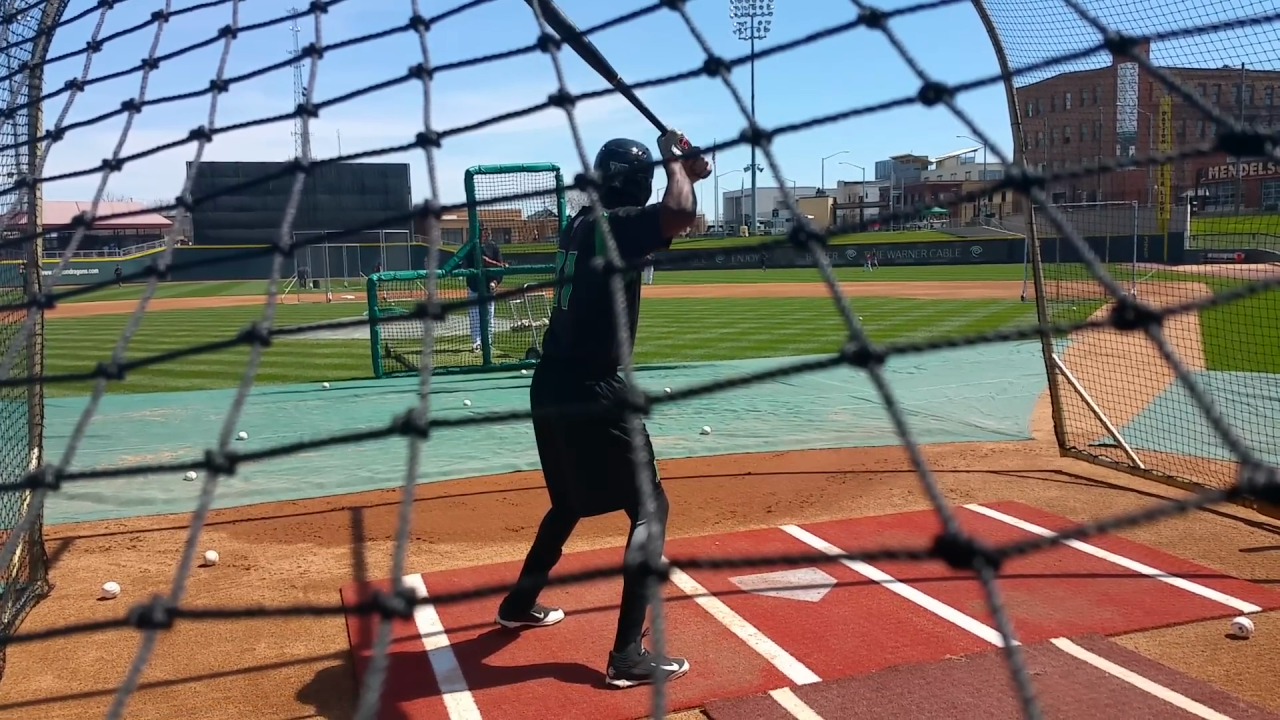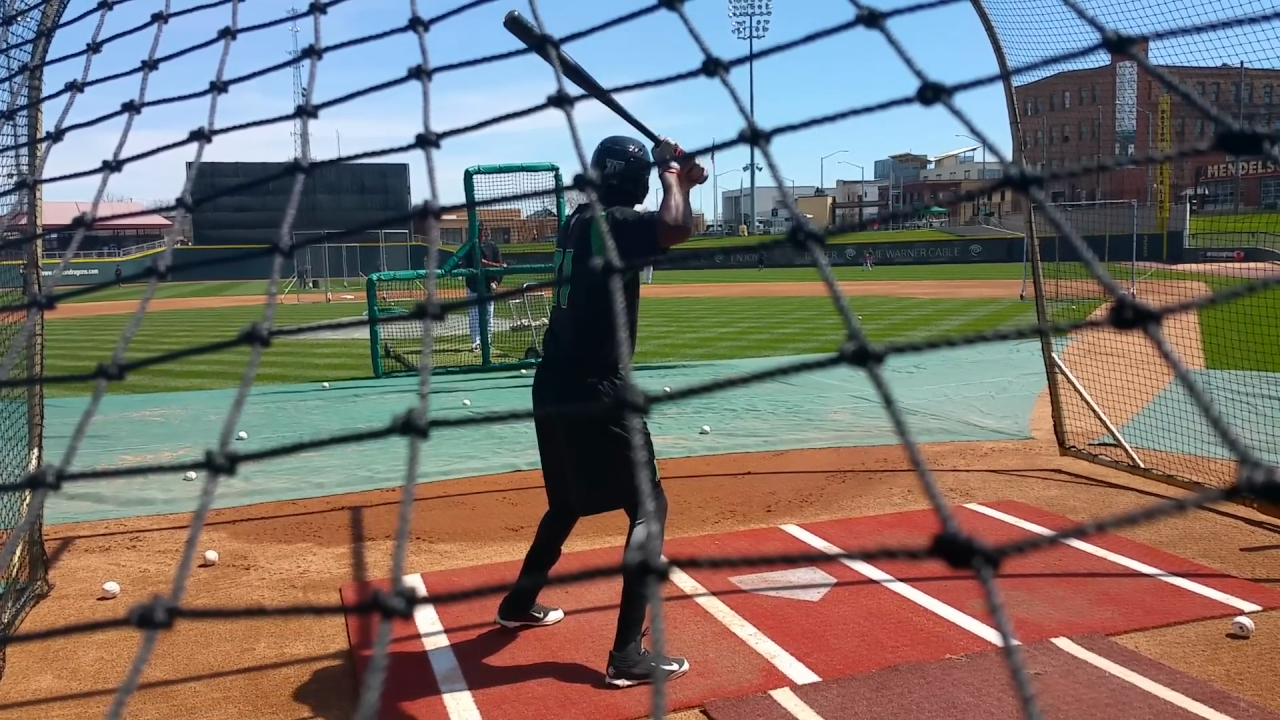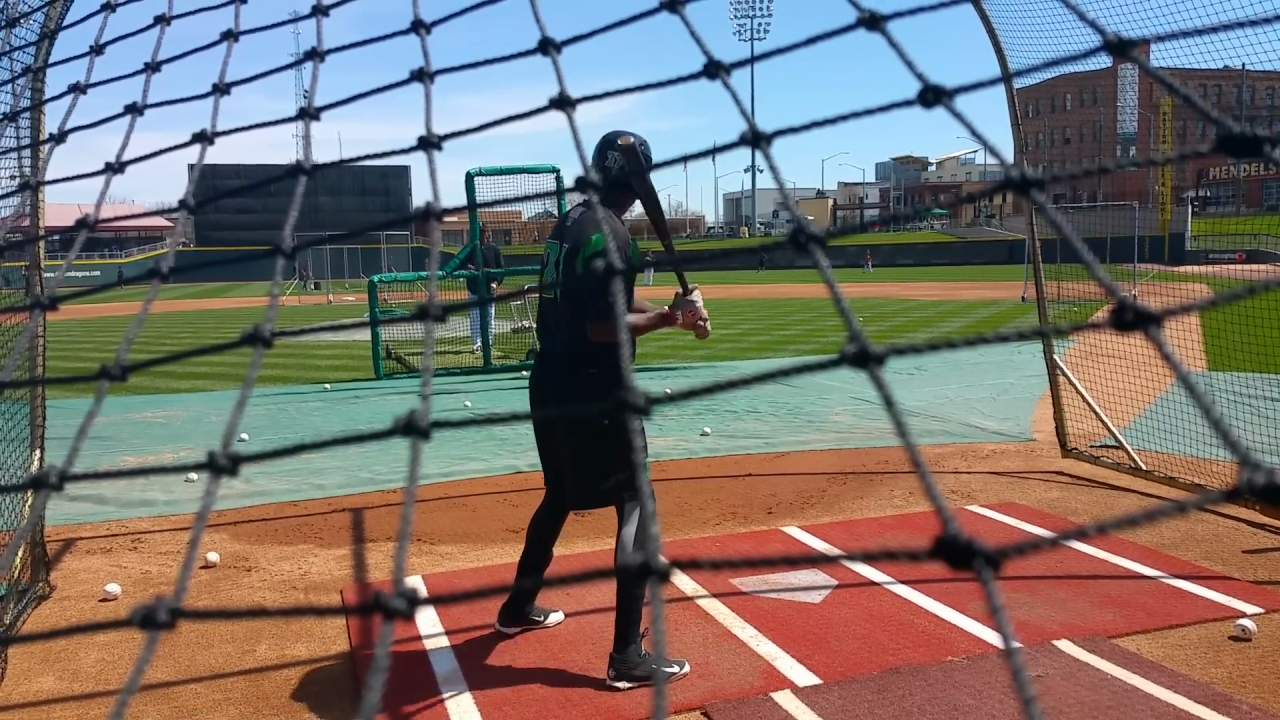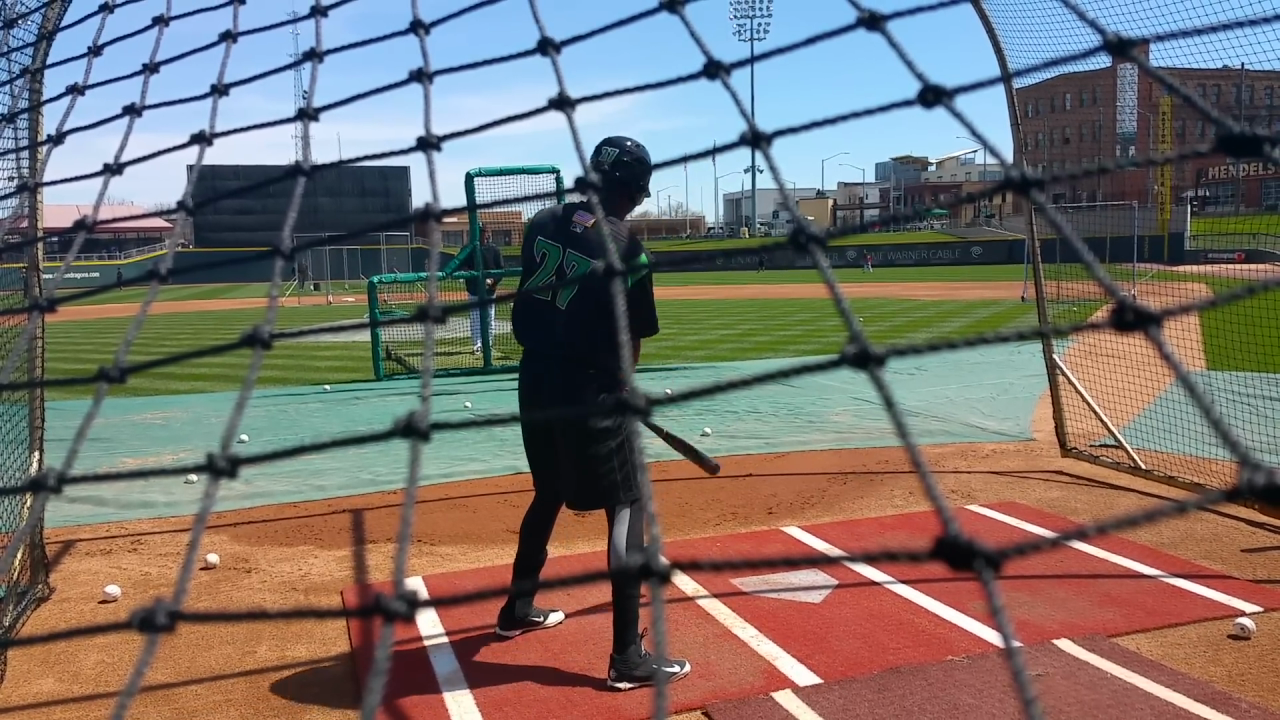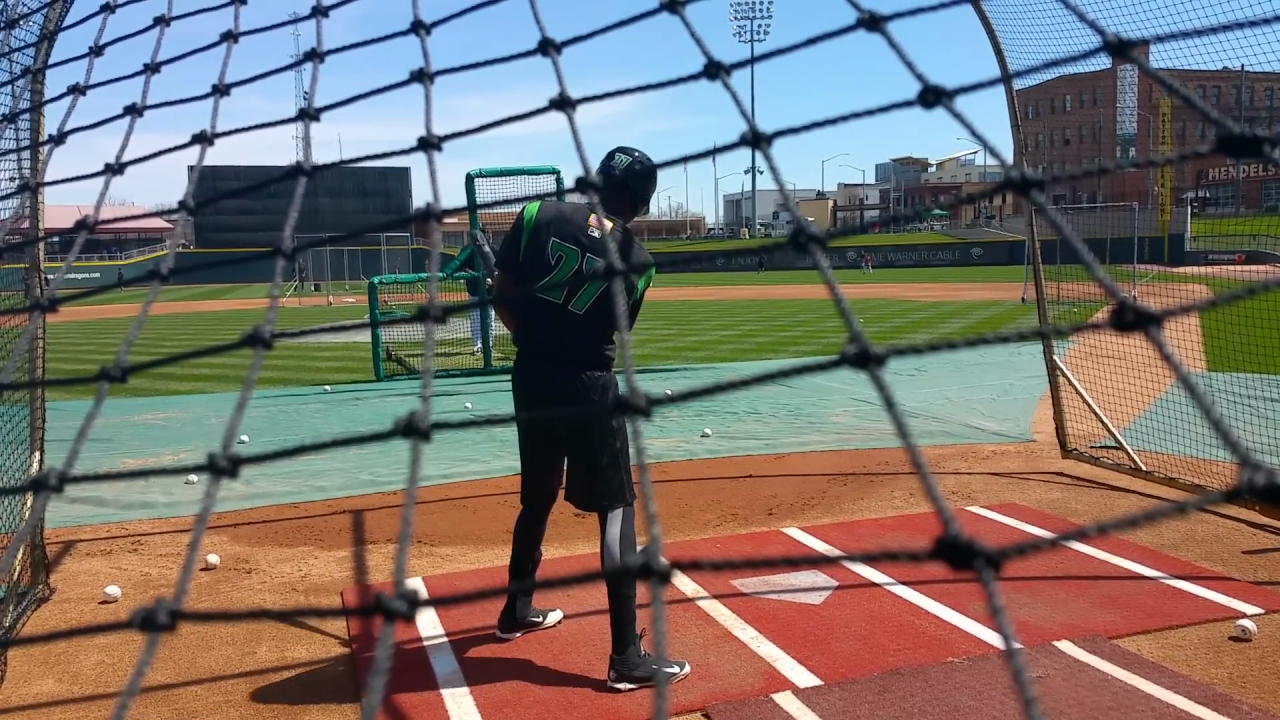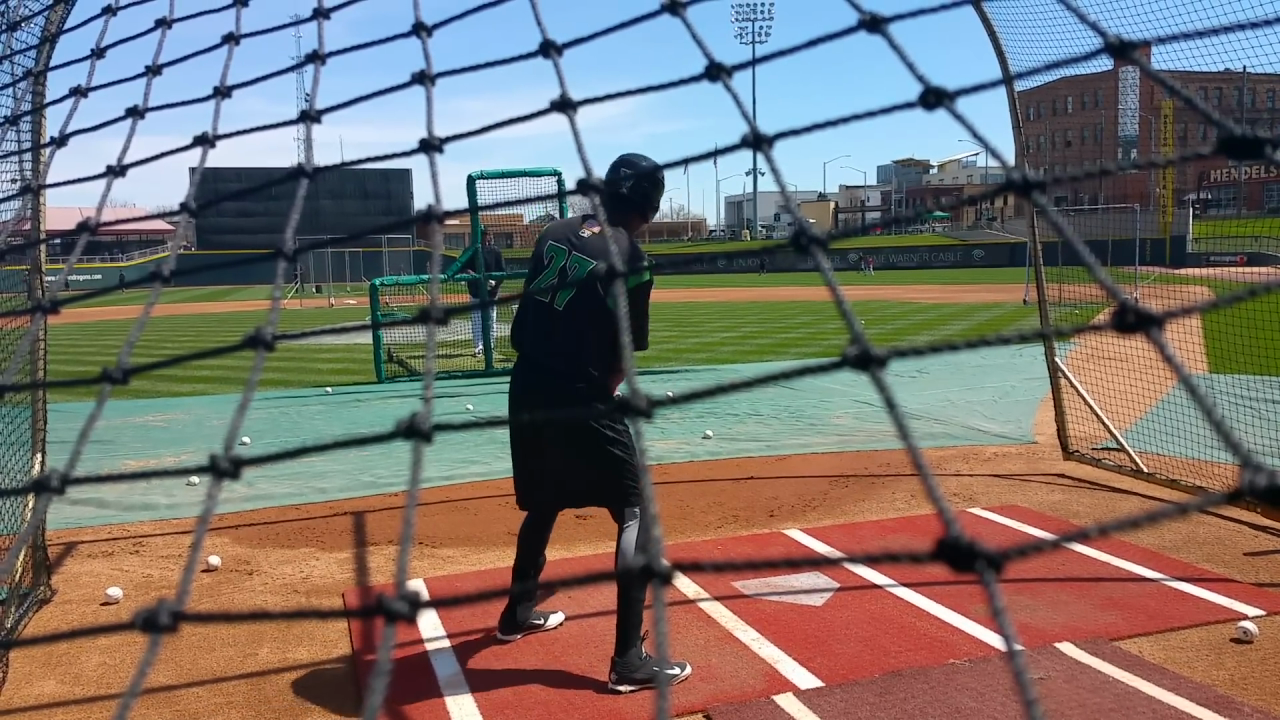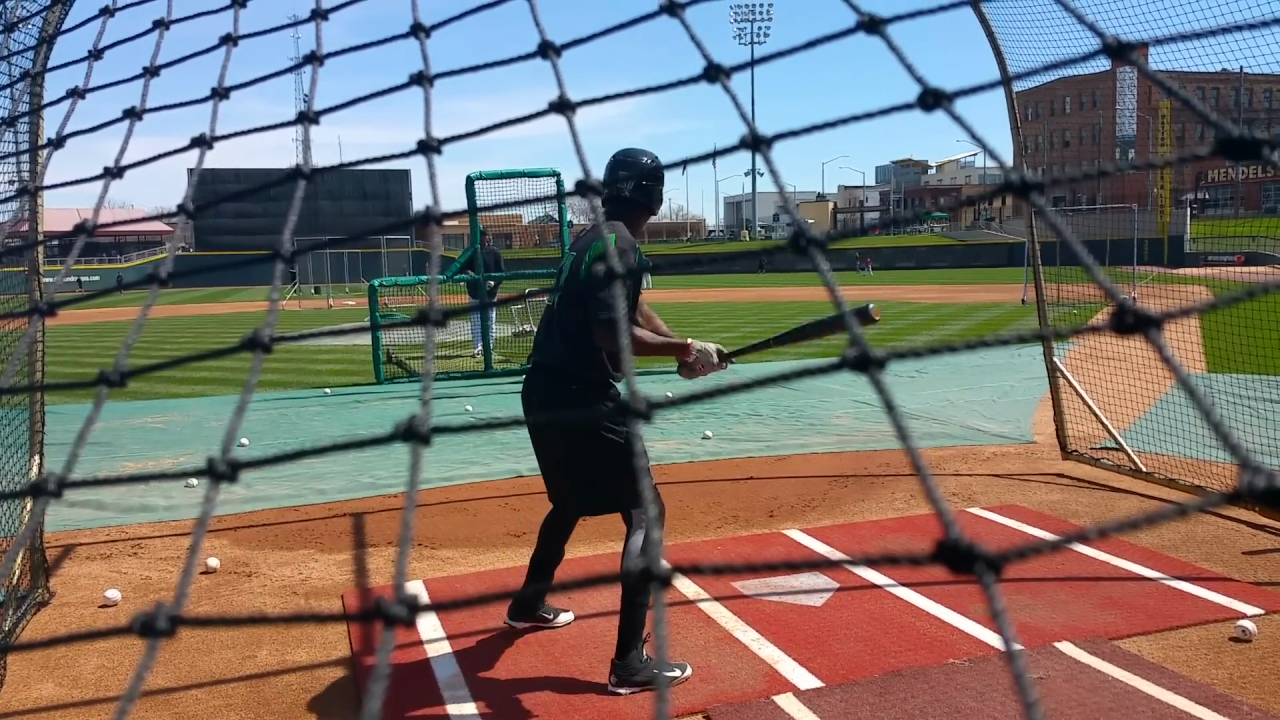
dt=0.3s
person 1, frame 1
left shoulder: (582, 224)
right shoulder: (615, 225)
left elbow: (662, 223)
right elbow: (679, 214)
left wrist: (686, 177)
right wrist: (674, 162)
left hip: (552, 384)
right hip: (592, 391)
left knee: (571, 501)
right knee: (649, 509)
left ankle: (520, 603)
right ankle: (628, 655)
person 1, frame 2
left shoulder: (580, 221)
right shoulder: (609, 223)
left elbow: (652, 235)
right elbow: (674, 229)
left wrist: (680, 181)
right wrist: (671, 172)
left hip: (555, 381)
right hip: (594, 389)
left knee: (569, 500)
right knee: (648, 508)
left ankle: (520, 602)
right ankle: (628, 654)
person 1, frame 3
left shoulder: (572, 220)
right shoulder: (606, 231)
right elbow: (605, 327)
left wrist: (671, 311)
right wrist: (670, 314)
left hip: (550, 376)
right hip: (592, 384)
left knee: (561, 495)
right knee: (635, 508)
left ankle: (518, 606)
right ankle: (628, 657)
person 1, frame 4
left shoulder: (543, 221)
right shoulder: (631, 252)
left elbow: (527, 303)
right elbow: (631, 341)
right wrist: (620, 384)
left hip: (535, 376)
right hip: (590, 385)
left knee: (548, 494)
right knee: (625, 508)
left ankle: (518, 608)
right ankle: (628, 657)
person 1, frame 5
left shoulder: (539, 215)
right shoulder: (637, 261)
left elbow: (502, 298)
right elbow: (613, 327)
left hip: (531, 375)
right hip: (588, 384)
left knee: (538, 496)
right knee: (615, 510)
left ankle: (517, 610)
right ankle: (627, 658)
person 1, frame 6
left shoulder: (557, 231)
right shoulder: (630, 259)
left elbow: (531, 307)
right elbow: (622, 349)
right wrist: (606, 394)
left hip: (528, 384)
right hip: (577, 394)
left knee: (547, 501)
right knee: (636, 511)
left ankle: (517, 612)
right ankle: (629, 659)
person 1, frame 7
left shoulder: (592, 235)
right shoulder: (615, 244)
left elbow: (631, 309)
right elbow: (612, 336)
left wrist: (680, 348)
right wrist: (685, 349)
left hip: (544, 388)
right hip: (580, 395)
left knee: (572, 497)
right knee: (645, 515)
left ankle: (529, 602)
right ankle: (629, 662)
